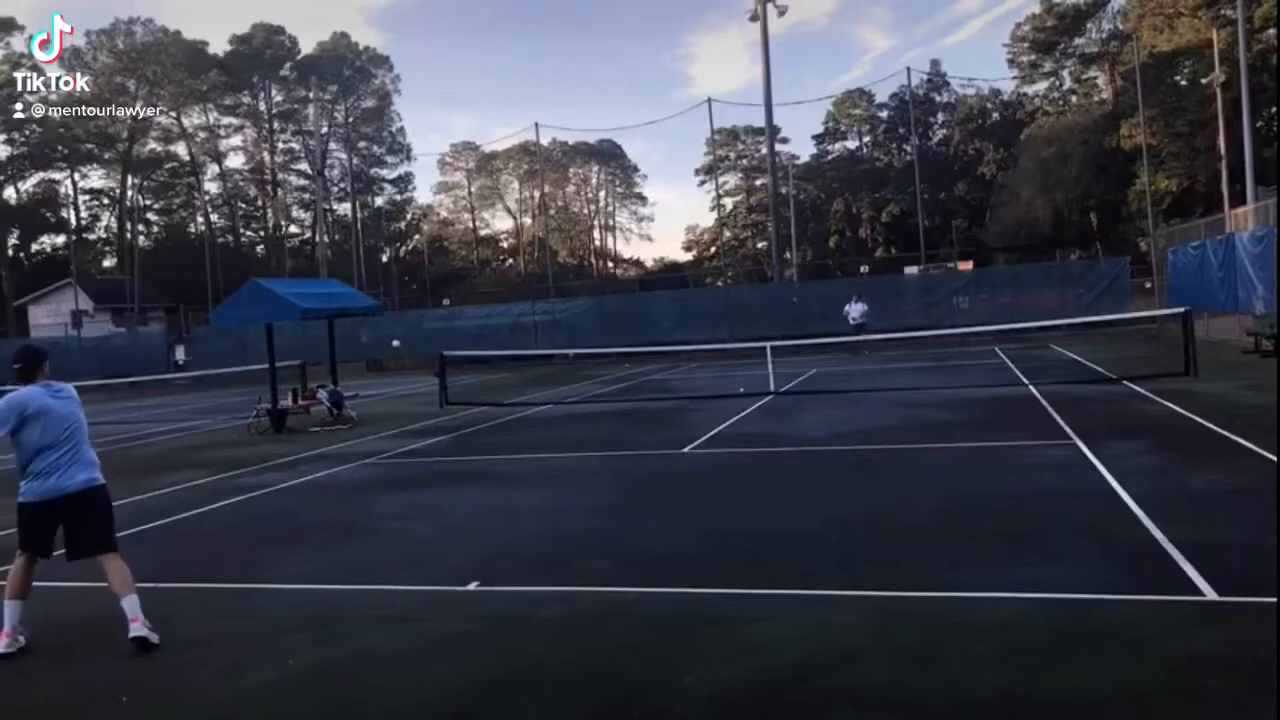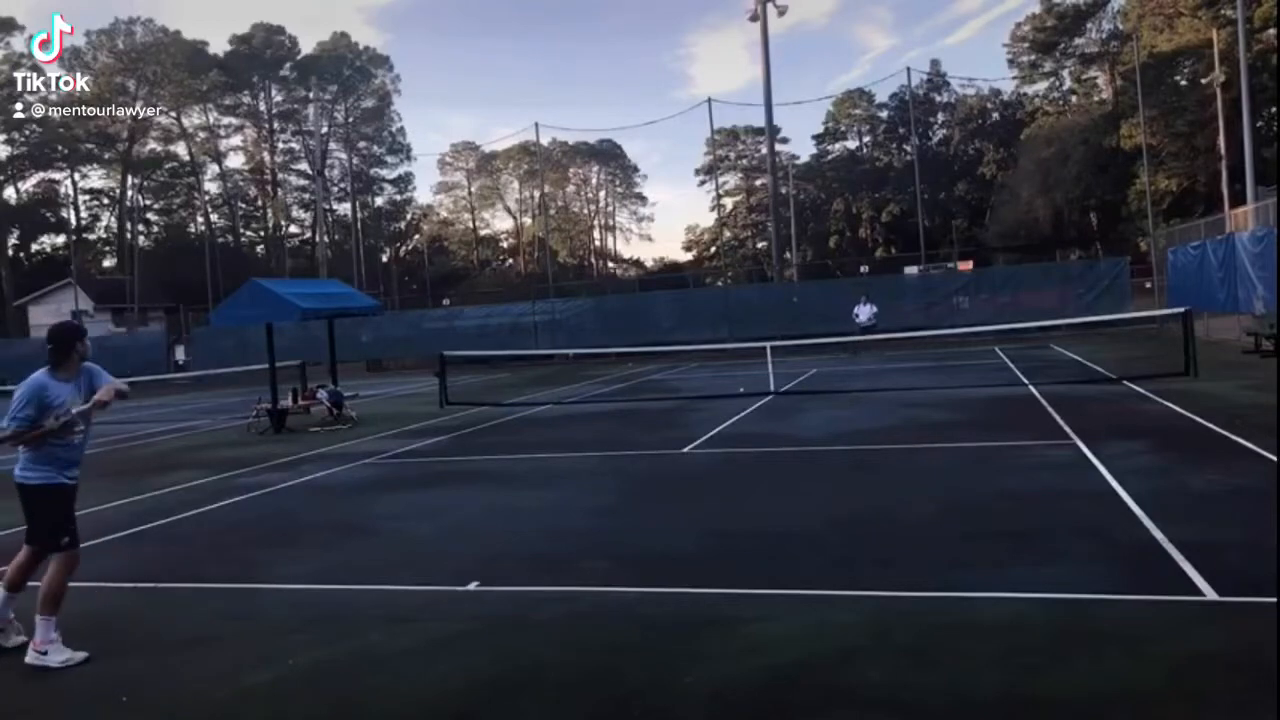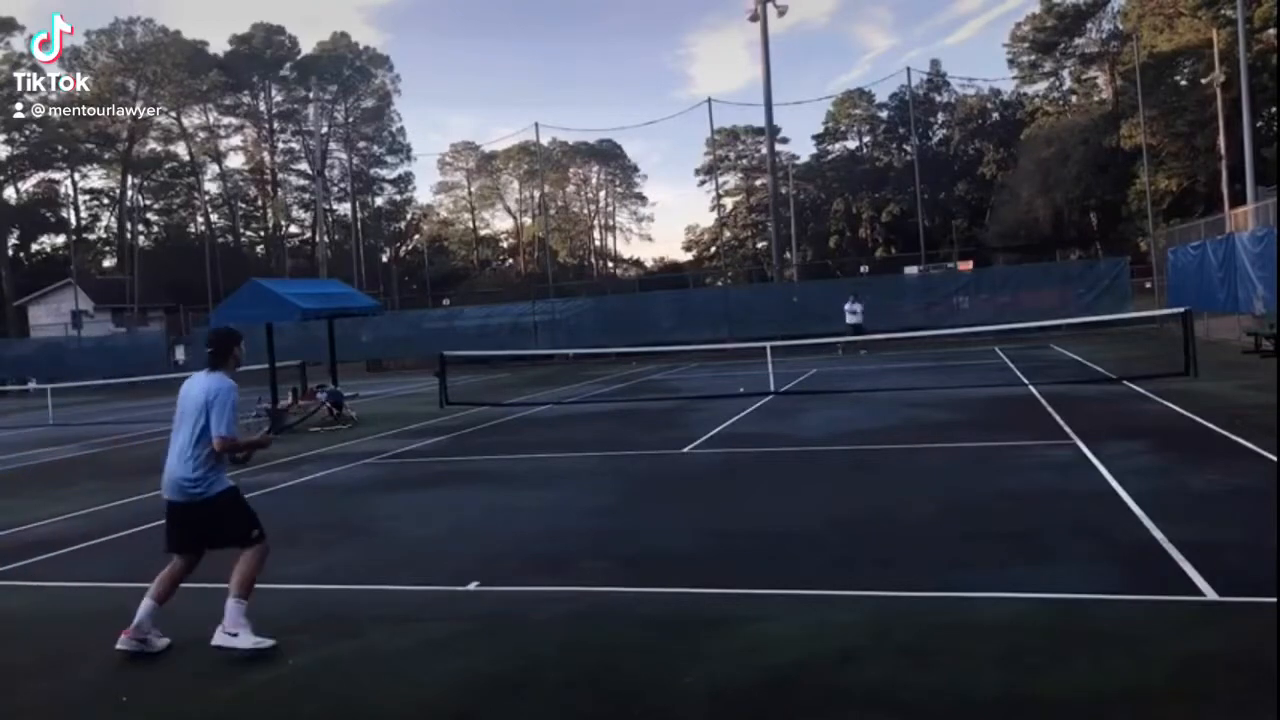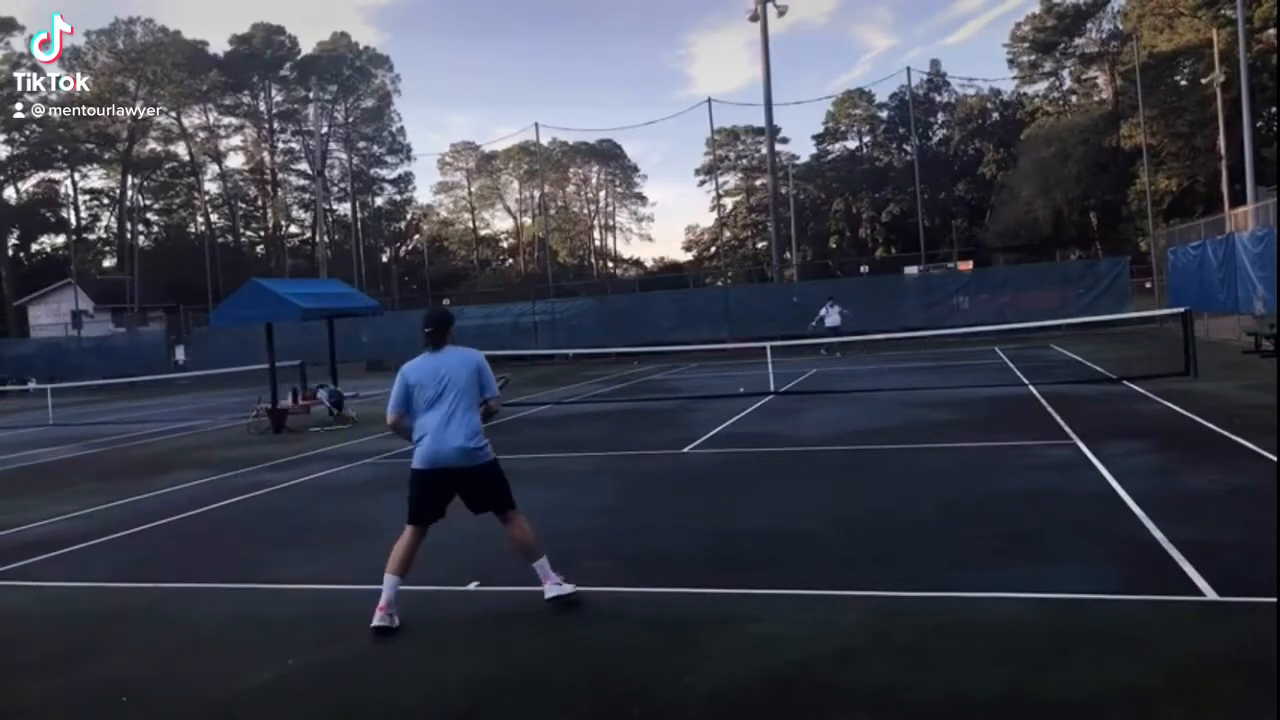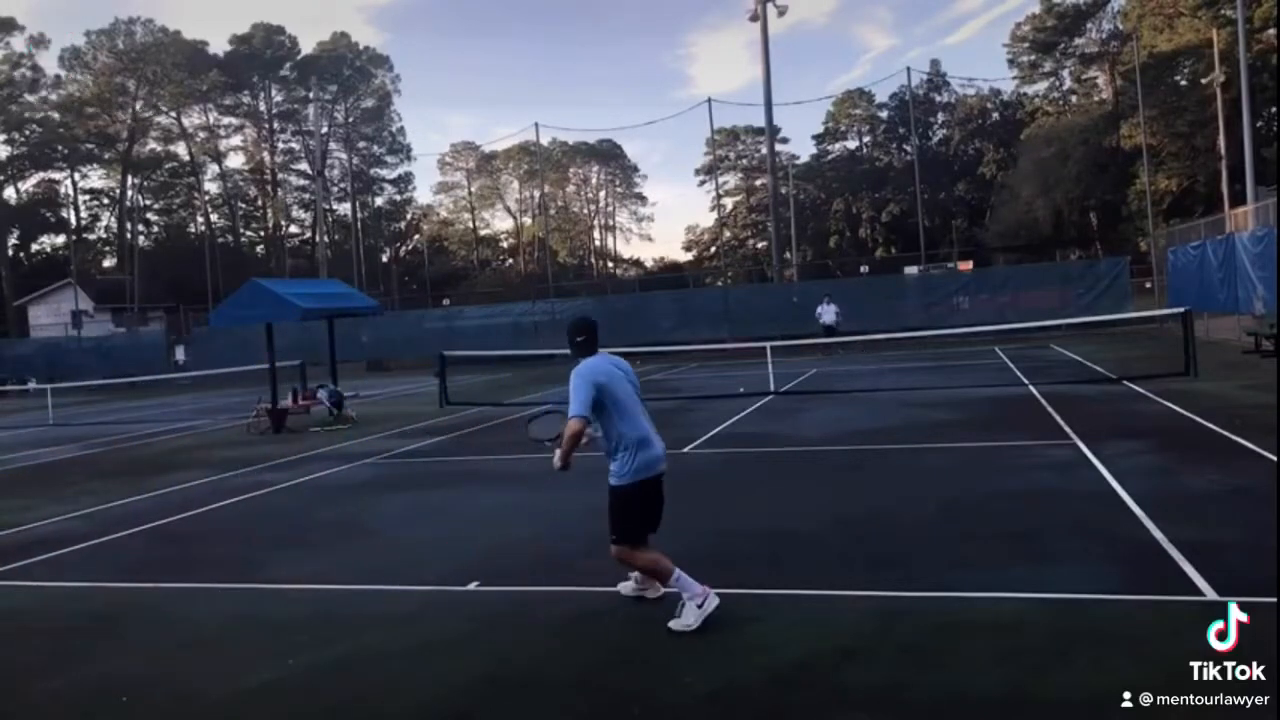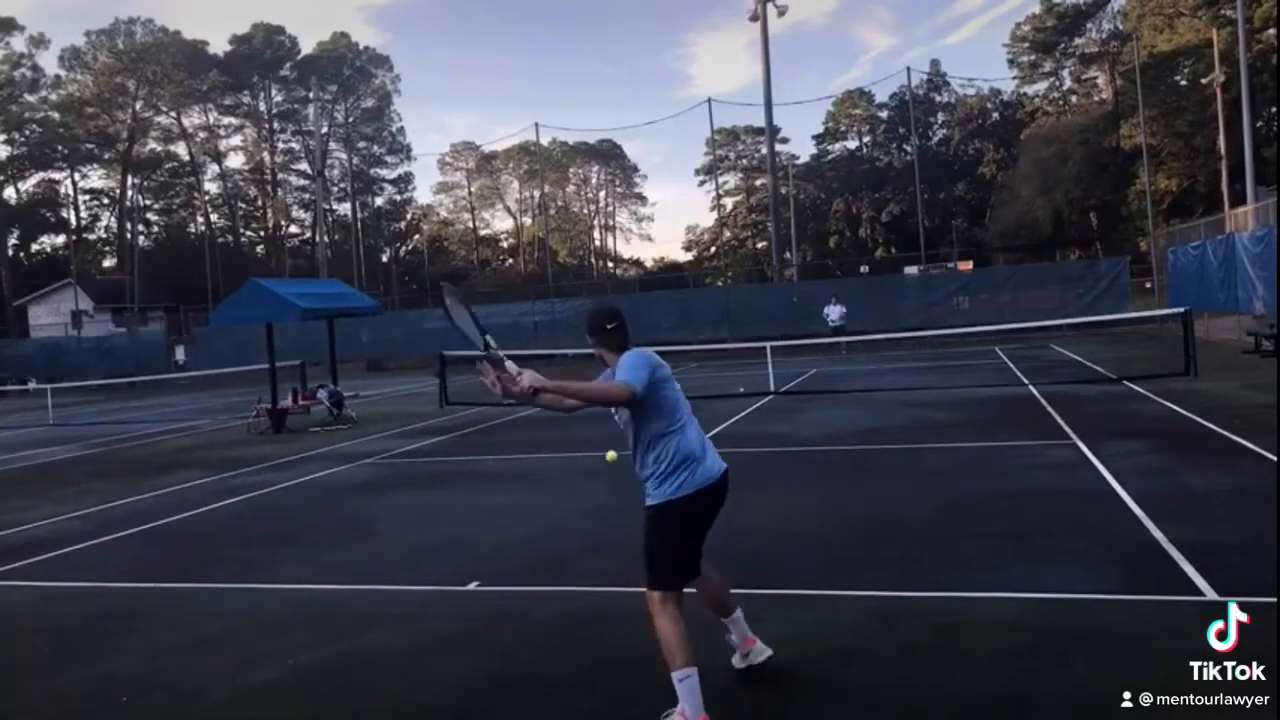
dt=0.7s
person 1, frame 1
right shoulder: (69, 393)
left hip: (37, 493)
right hip: (87, 486)
left knee: (25, 558)
right knee: (109, 556)
right ankle: (136, 622)
person 1, frame 2
left shoulder: (89, 373)
right shoulder: (35, 386)
left elbow: (120, 388)
left wrist: (107, 393)
right wrist: (55, 429)
left hip: (65, 478)
right hip: (41, 480)
left knee: (36, 550)
right knee: (67, 555)
right ankle: (43, 644)
person 1, frame 3
left shoulder: (192, 383)
right shoulder: (224, 387)
right elbow: (222, 445)
left wrist: (233, 451)
right wrist: (254, 443)
left hip: (177, 485)
right hip: (206, 488)
left knee: (184, 559)
right knee: (255, 546)
left ankle: (137, 633)
right ankle: (232, 627)
person 1, frame 4
left shoulder: (409, 369)
right shoulder: (474, 359)
left elbow: (393, 421)
right elbow: (492, 406)
left hip: (427, 460)
right hip: (475, 455)
left knee: (414, 531)
right knee: (510, 516)
left ankle: (384, 610)
right ankle: (552, 583)
person 1, frame 5
left shoulder: (583, 374)
right shoulder: (620, 365)
left elbow: (576, 428)
left wrist: (562, 457)
left hip: (630, 466)
right hip: (651, 457)
left knee: (624, 549)
right knee: (633, 529)
left ankle: (697, 595)
right ankle: (646, 581)
person 1, frame 6
left shoulder: (639, 362)
right shoulder: (627, 365)
left elbow: (615, 395)
right elbow: (570, 401)
left wrist: (549, 385)
right wrist: (519, 392)
left hip: (679, 489)
right hip: (705, 478)
left knee: (661, 599)
right knee: (689, 564)
right ankle: (746, 643)
